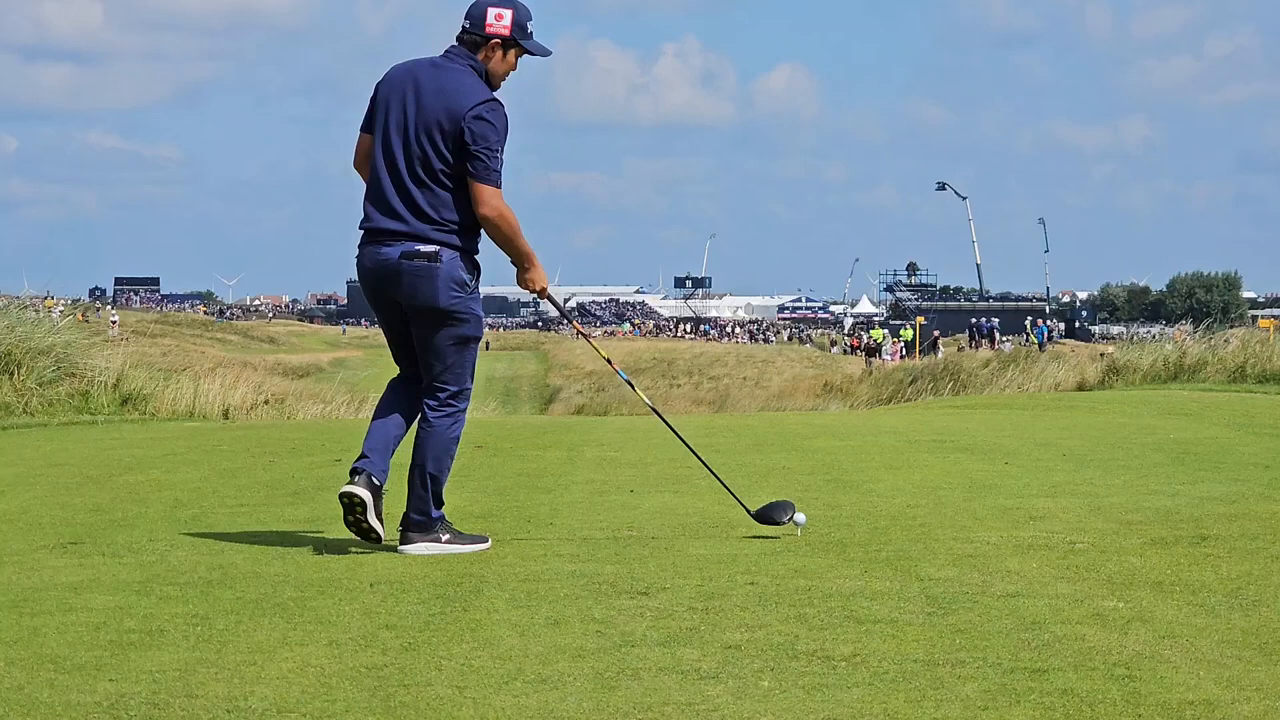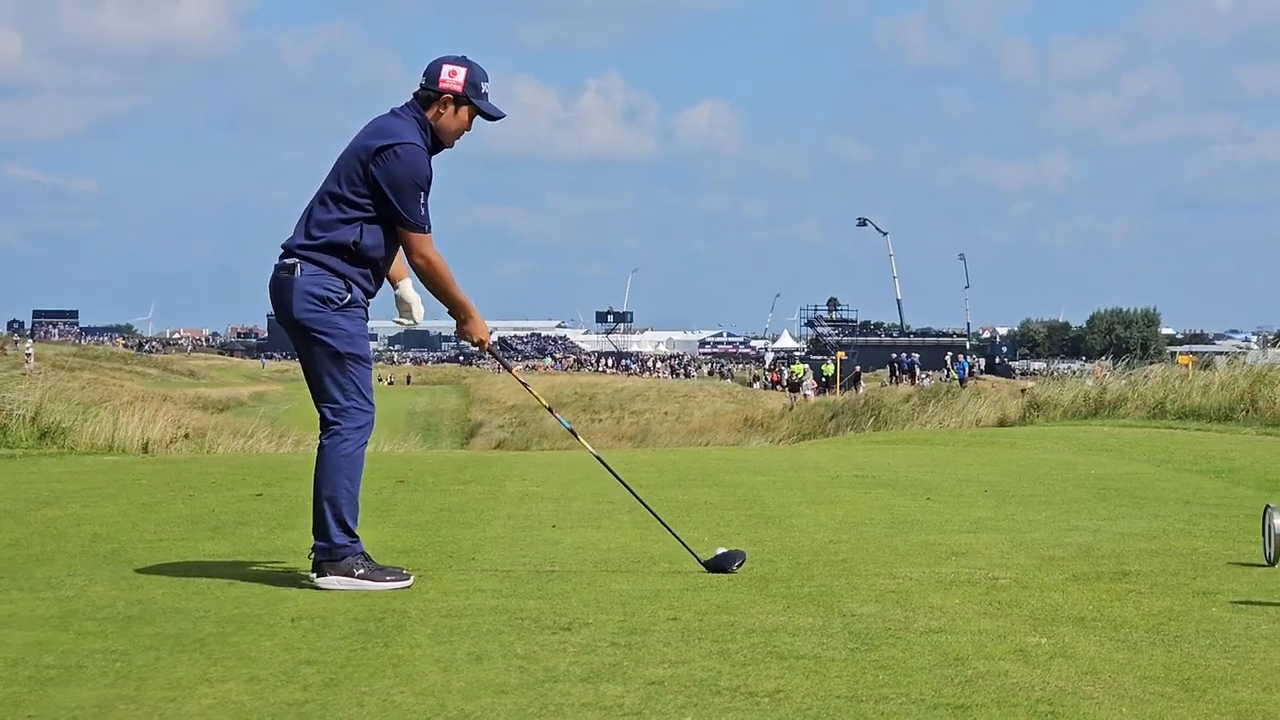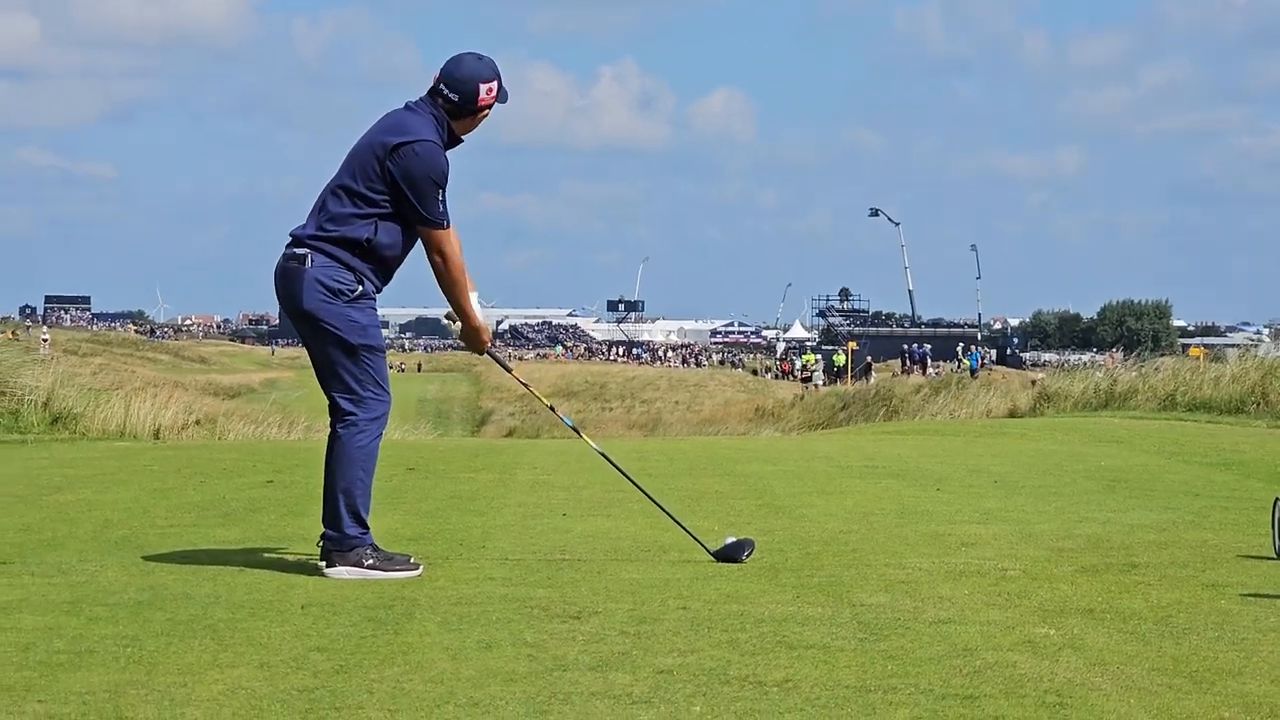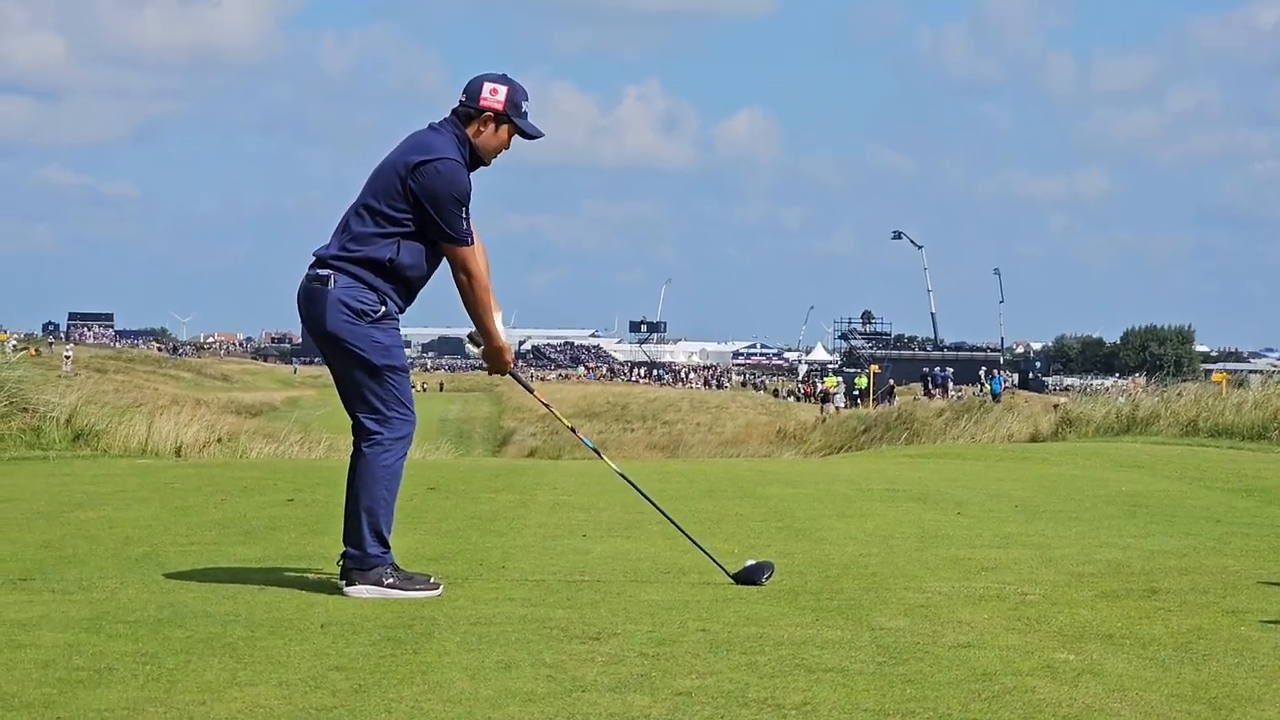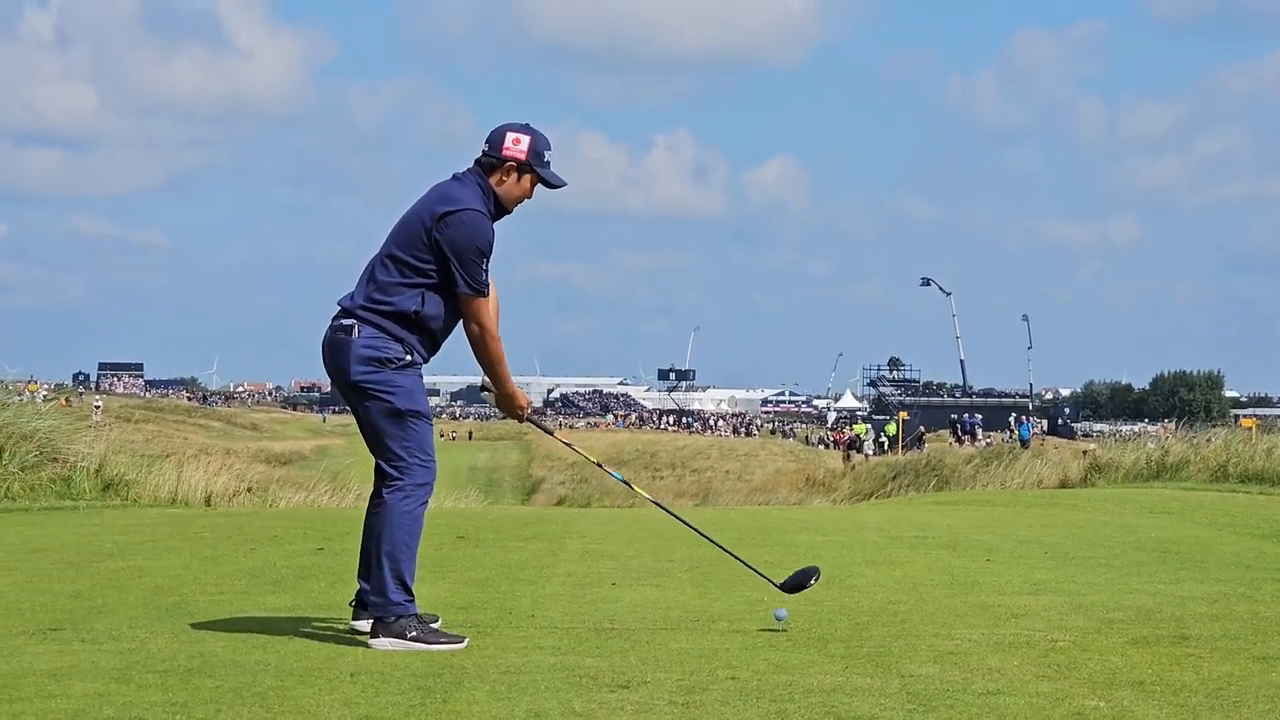
dt=1s
person 1, frame 1
left shoulder: (397, 77)
right shoulder: (482, 107)
left elbow: (364, 160)
right elbow: (488, 207)
right wrist: (528, 263)
left hip: (376, 256)
right hip: (439, 265)
left knee: (413, 378)
right knee: (447, 394)
left ankle: (367, 474)
right ankle: (423, 525)
person 1, frame 2
left shoulder: (394, 132)
right shoulder: (404, 150)
right elbow: (422, 253)
left wrist: (400, 283)
right wrist: (466, 315)
left hip: (308, 285)
right hip: (325, 289)
left knee: (344, 418)
right knee: (351, 417)
left ankle: (331, 551)
right ankle: (339, 556)
person 1, frame 3
left shoulder: (411, 124)
right shoulder: (421, 149)
left elbow: (442, 227)
right elbow: (441, 252)
left wrist: (471, 297)
right wrist: (471, 323)
left hip: (312, 275)
right hip: (334, 280)
left knee: (355, 409)
right knee: (366, 407)
left ankle: (341, 539)
right ankle: (349, 547)
person 1, frame 4
left shoulder: (437, 148)
right shoulder: (442, 166)
left elbow: (471, 245)
right elbow: (466, 269)
left wrist: (495, 324)
right wrist: (494, 342)
left hip: (335, 296)
right hip: (357, 301)
left knee: (380, 427)
right knee: (390, 427)
left ankle: (362, 557)
right ankle: (369, 566)
person 1, frame 5
left shoulder: (459, 197)
right shoulder: (466, 217)
left elbow: (483, 302)
right elbow: (480, 322)
left wrist: (496, 379)
right wrist: (507, 391)
left hip: (359, 345)
right hip: (380, 350)
left knee: (399, 472)
right knee: (412, 475)
left ankle: (372, 601)
right ankle: (393, 617)
